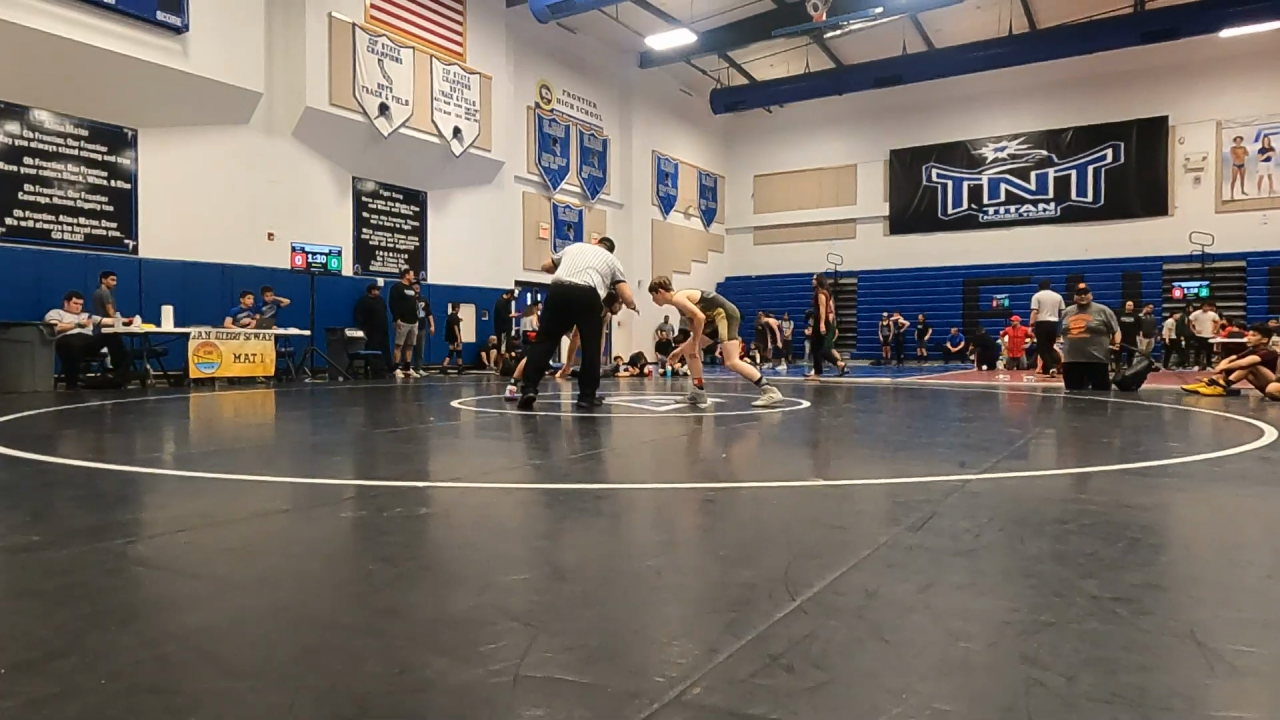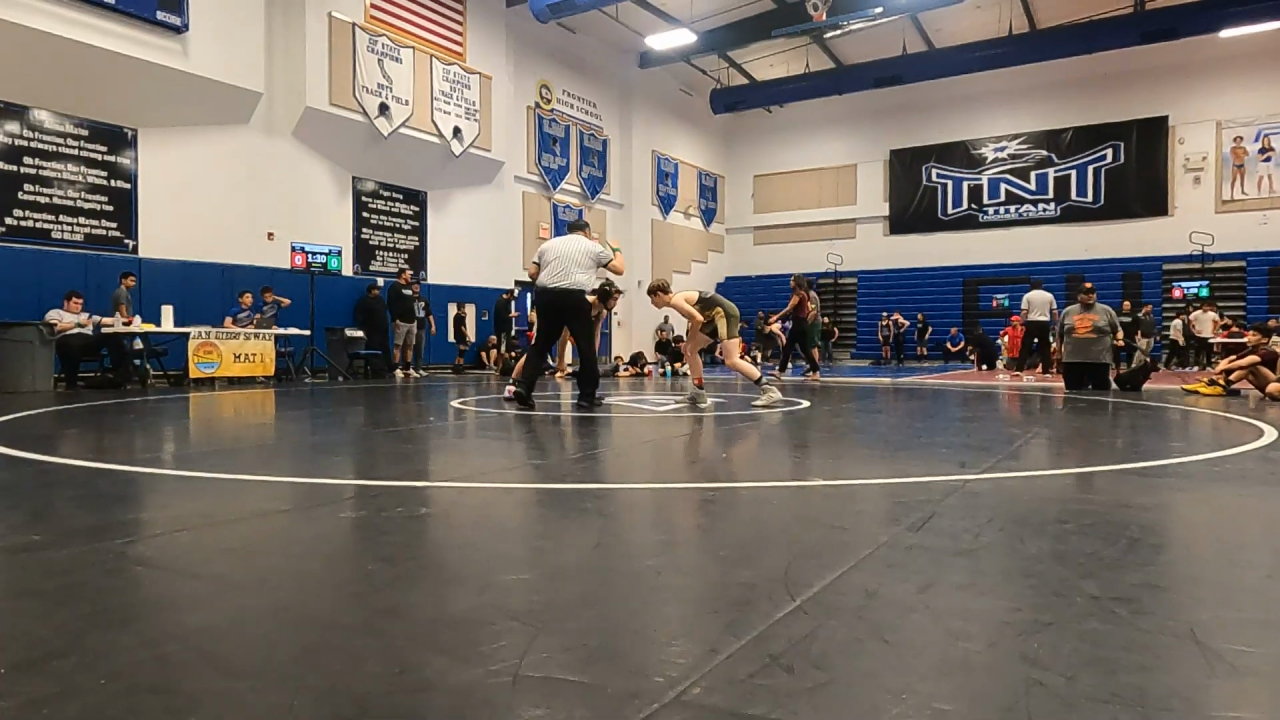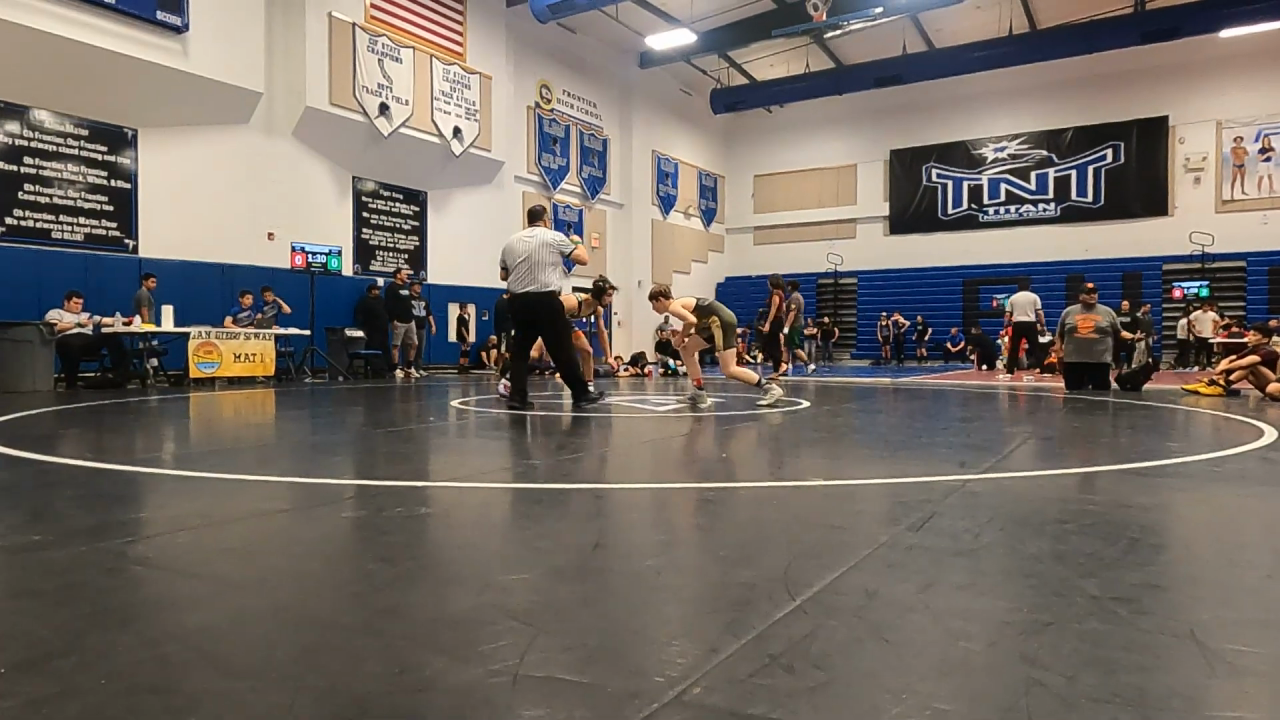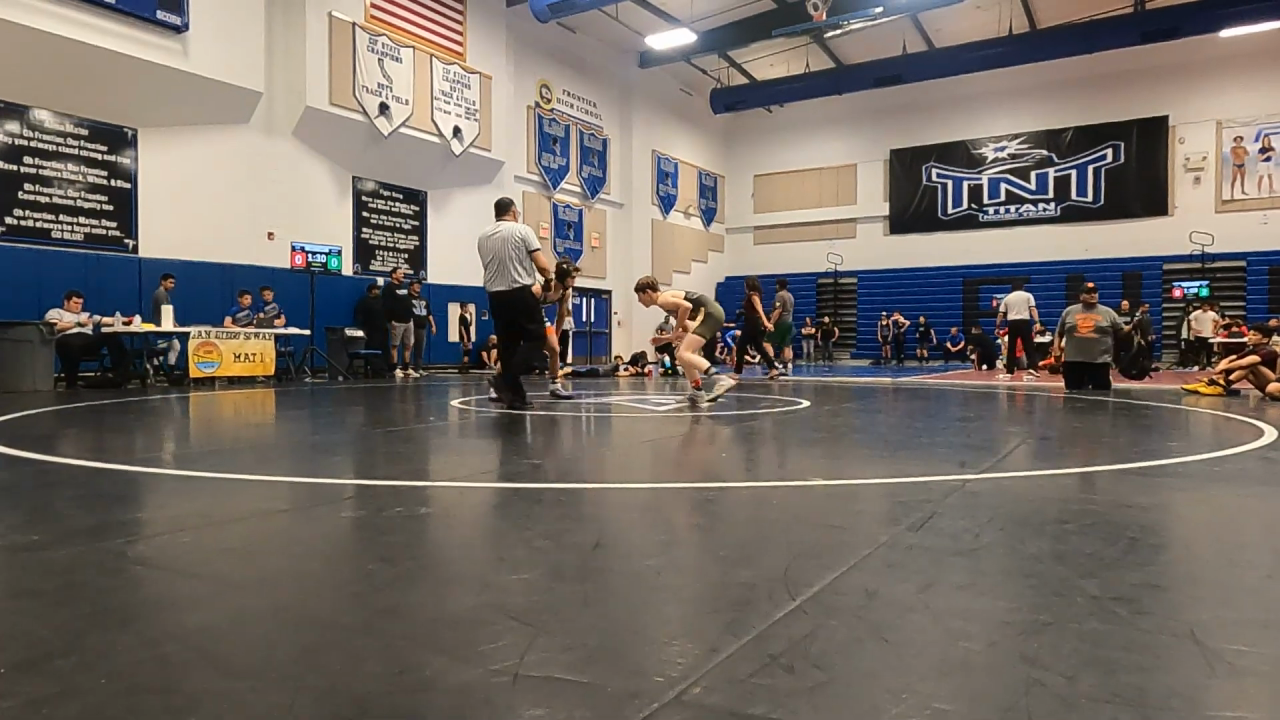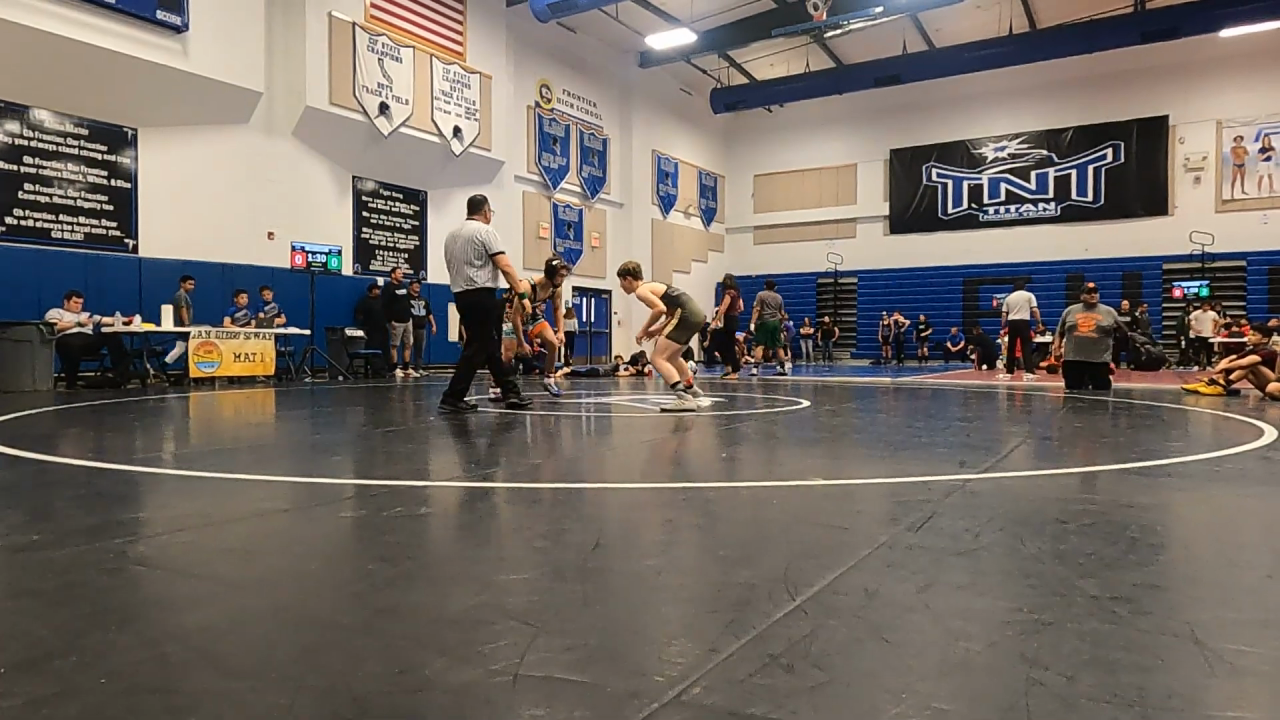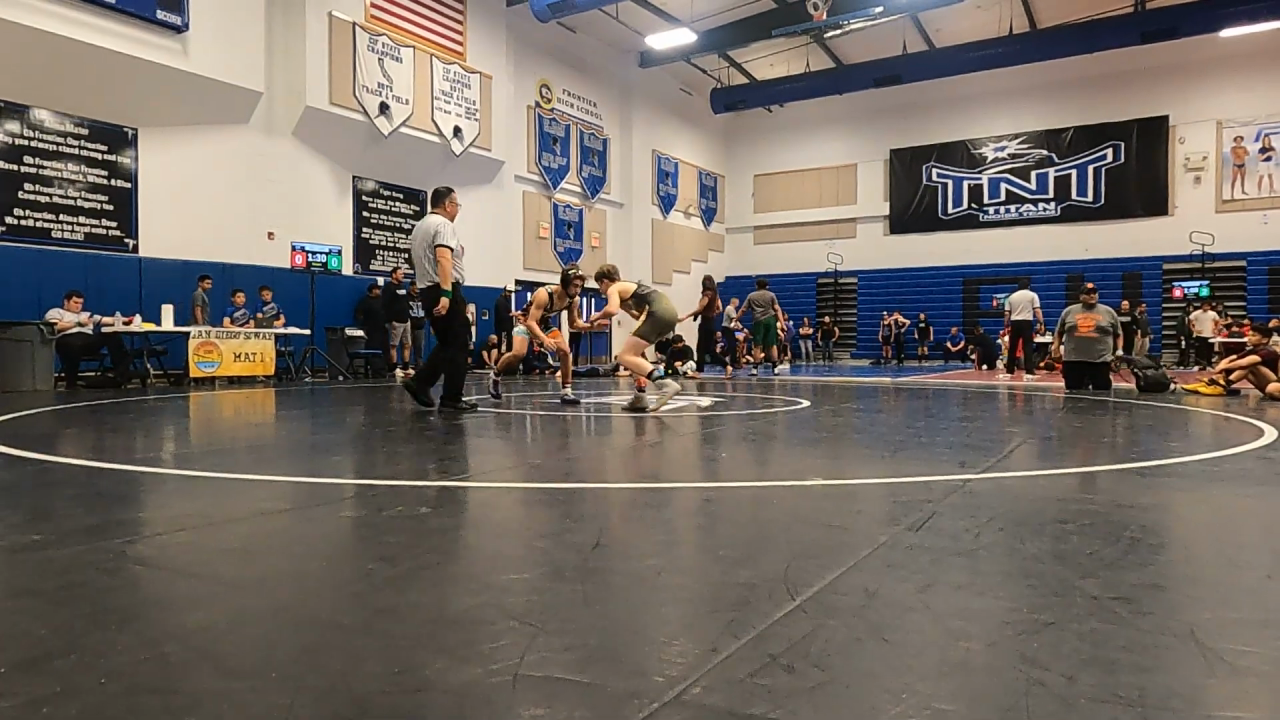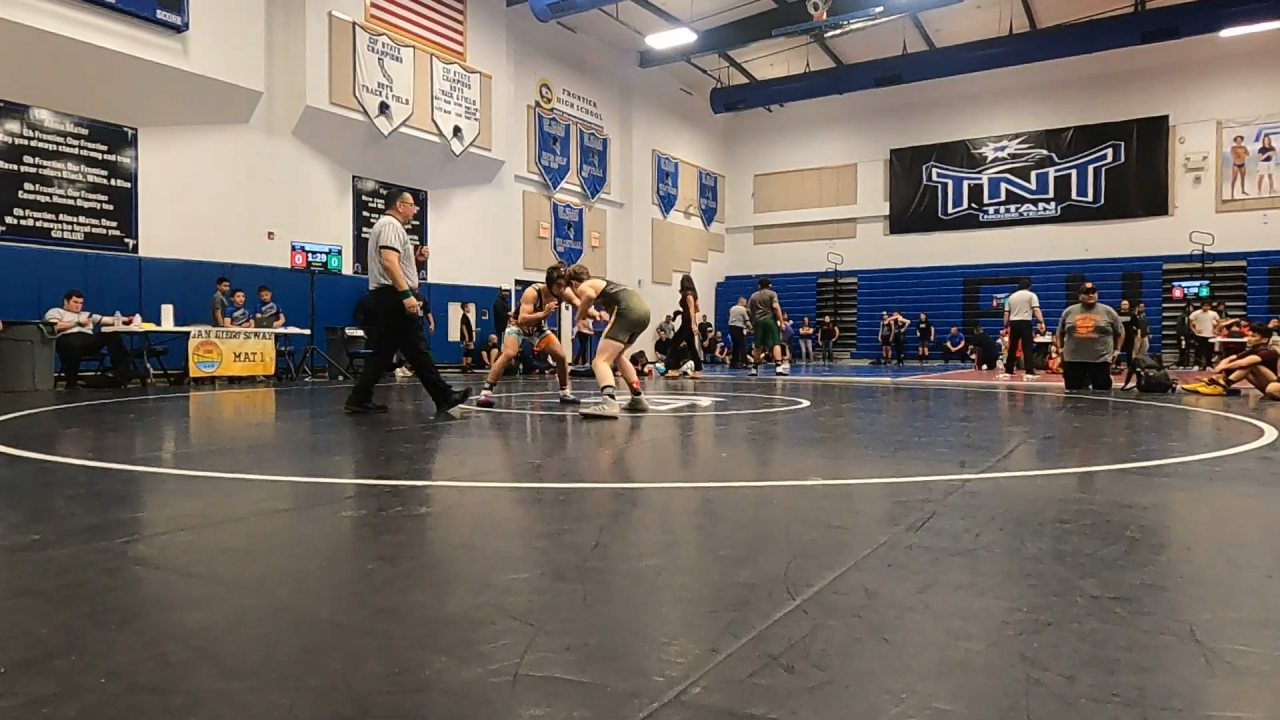
dt=0.3s
person 1, frame 1
left shoulder: (573, 247)
right shoulder: (612, 260)
left elbow: (546, 266)
right elbow: (626, 296)
right wrist: (632, 307)
left hip: (559, 291)
right hip: (587, 296)
left knee: (544, 341)
right knee: (591, 347)
left ankle: (529, 389)
right ankle: (587, 396)
person 1, frame 2
left shoulder: (548, 245)
right shoulder: (592, 246)
left elbow: (532, 274)
right elbow: (619, 268)
right wrist: (616, 251)
left hip: (546, 296)
right hip: (574, 298)
left knee: (541, 345)
right knee: (586, 347)
left ankle: (523, 388)
right ankle: (587, 396)
person 1, frame 3
left shoulder: (511, 242)
right shoulder: (554, 237)
left elbow: (503, 276)
right elbow: (583, 259)
right wrist: (577, 242)
left hip: (518, 301)
right hip: (545, 300)
left knee: (520, 350)
right knee: (562, 348)
left ankle: (517, 397)
right ankle: (581, 394)
person 1, frame 4
left shoulder: (483, 237)
right shoulder: (522, 230)
right elbow: (542, 264)
left hip: (496, 297)
right hip: (520, 295)
left knee: (508, 346)
right knee: (535, 341)
left ankle: (514, 396)
right ankle: (505, 382)
person 1, frame 5
left shoulder: (452, 235)
right shoulder: (485, 232)
left elbow: (451, 267)
right elbow: (505, 266)
right wrist: (522, 295)
left hip: (461, 296)
right hip: (481, 296)
left knee: (489, 346)
right knee: (478, 347)
left ankle: (511, 393)
right ankle: (452, 397)
person 1, frame 6
left shoulder: (421, 226)
right shoulder: (443, 225)
right elbow: (443, 259)
right wrist: (445, 293)
left hip: (429, 292)
right hip: (444, 293)
left knee: (446, 344)
right knee: (458, 345)
left ankle: (420, 383)
right ankle: (451, 399)
person 1, frame 7
left shoulder: (384, 225)
right shoulder: (391, 225)
right elbow: (389, 261)
left wrist: (413, 258)
right wrist: (406, 294)
left hip: (383, 296)
right hip: (392, 296)
left knee: (383, 351)
right knee: (417, 348)
left ankle: (359, 398)
right ankle: (443, 397)
